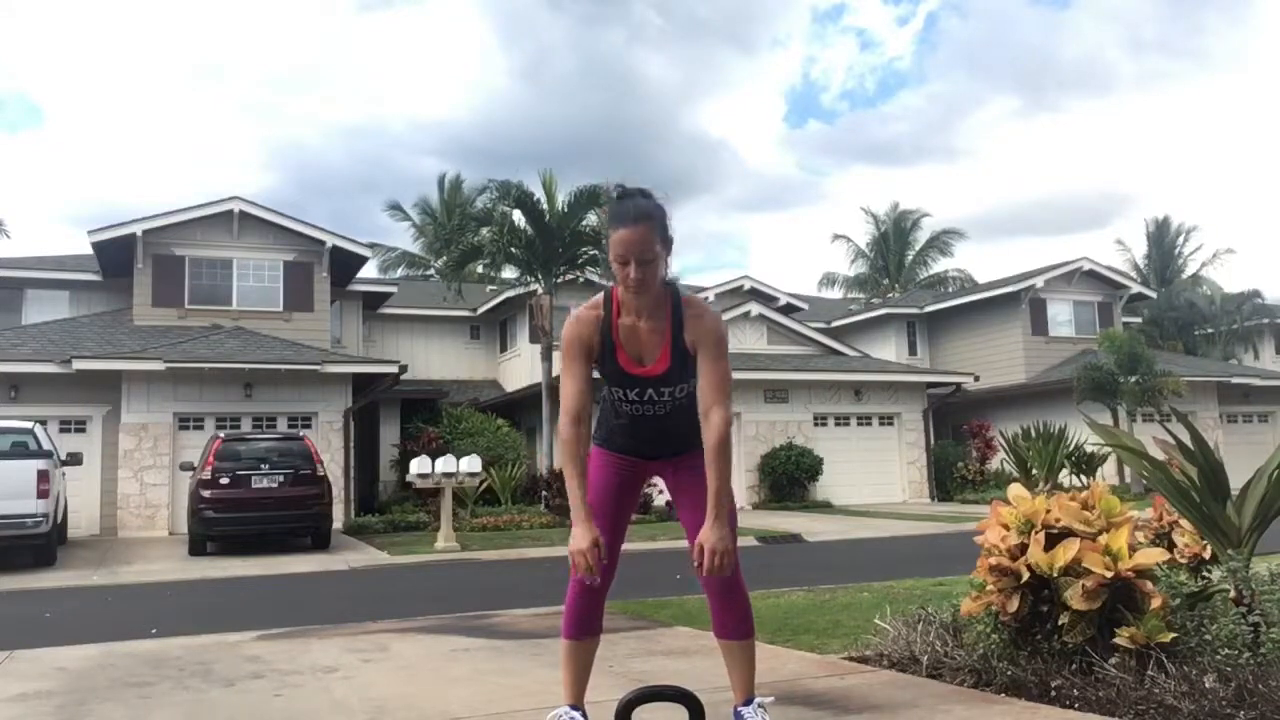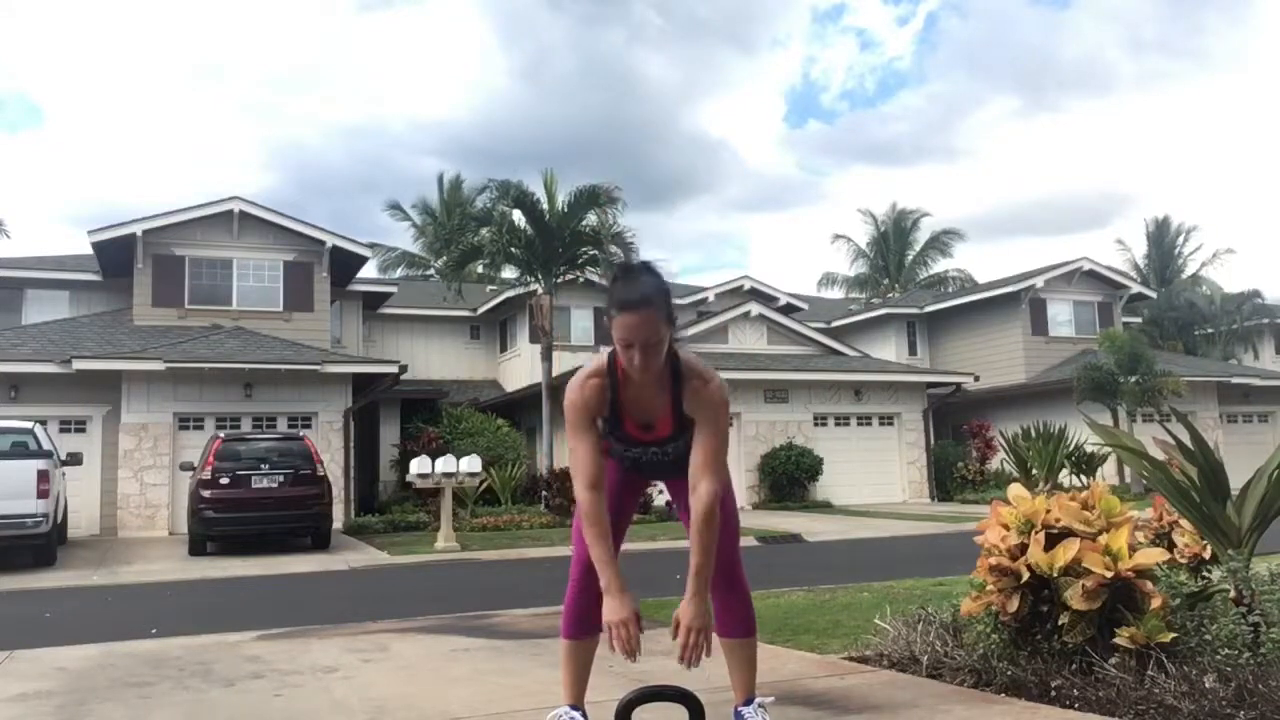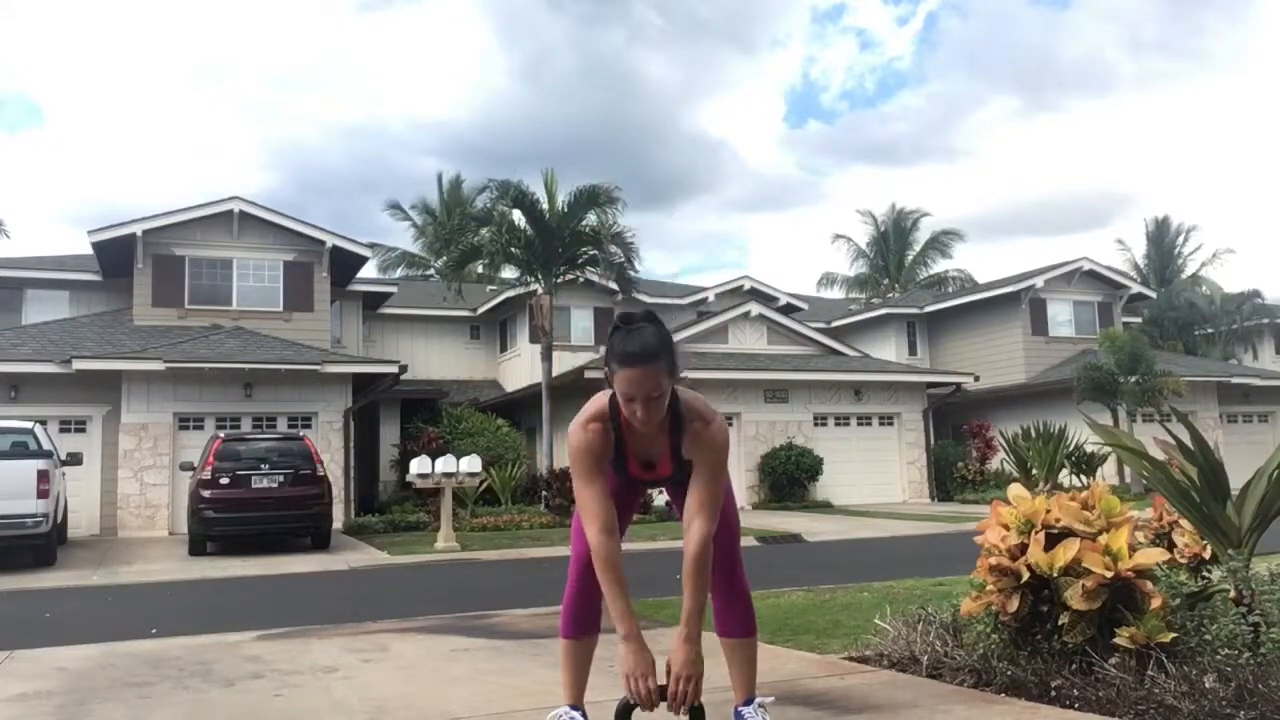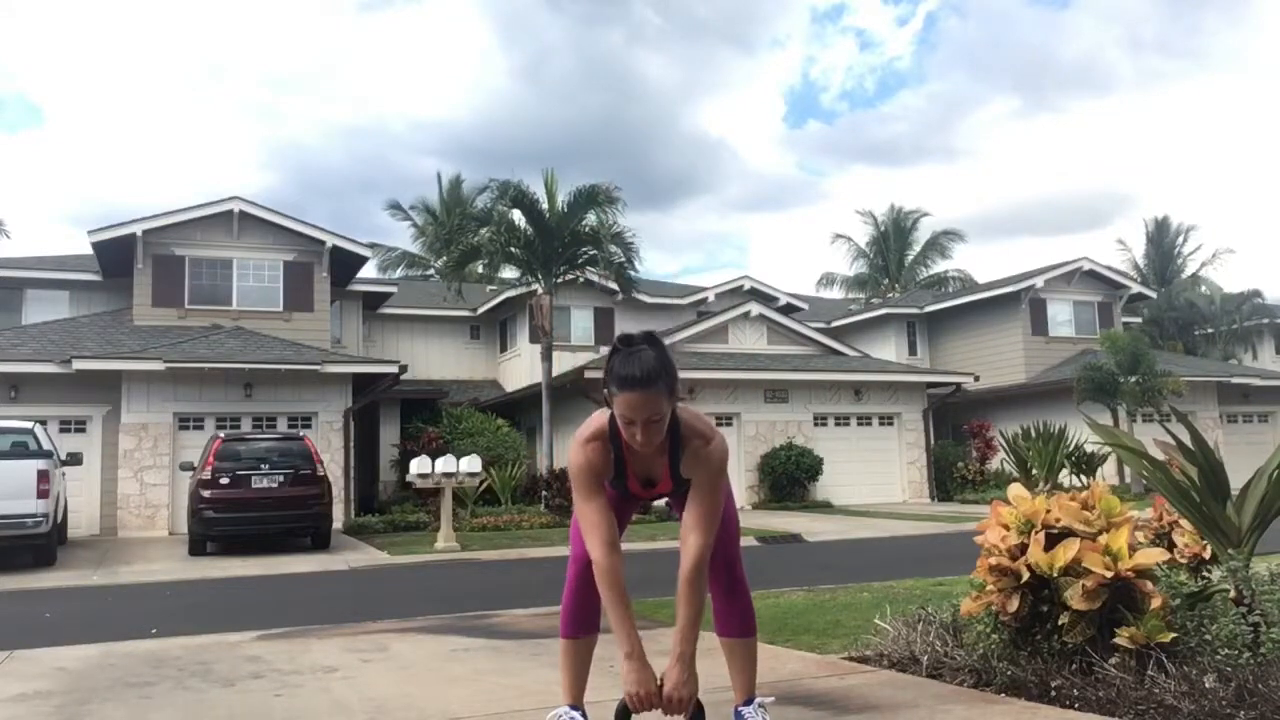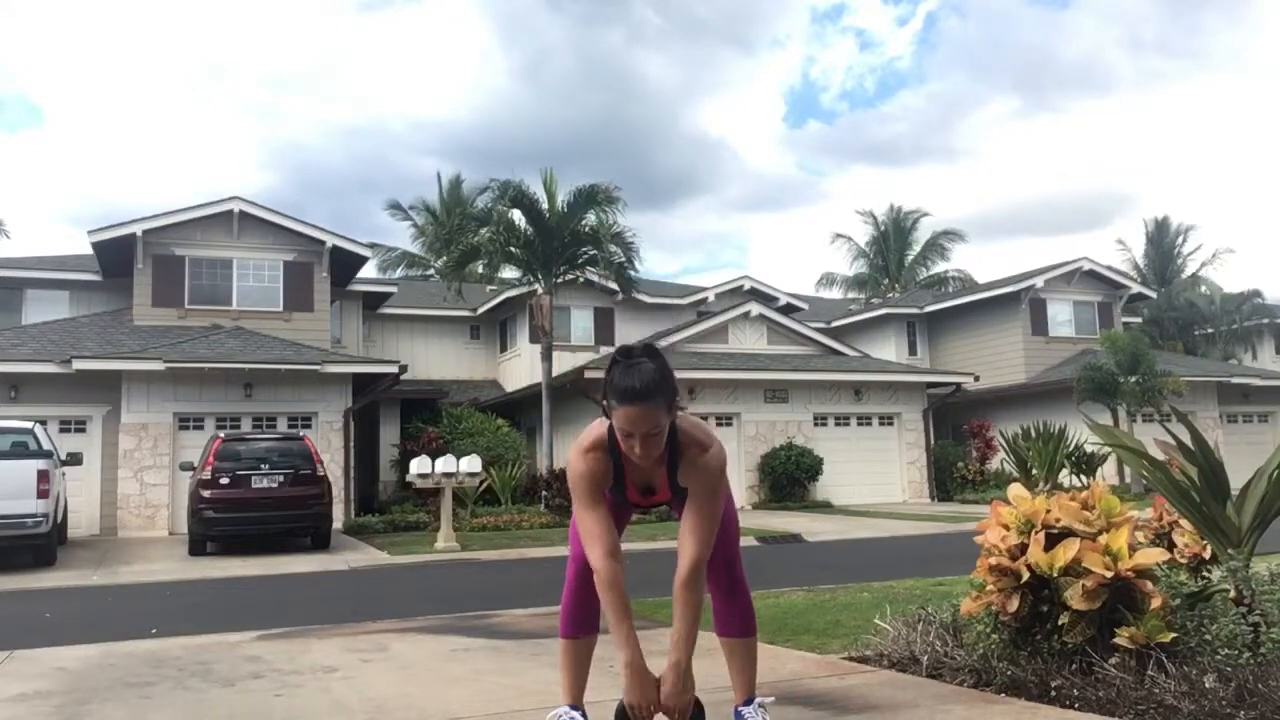
dt=0.2s
person 1, frame 1
left shoulder: (701, 320)
right shoulder: (584, 324)
left elbow: (716, 417)
right elbow: (571, 422)
left wrist: (717, 518)
right wrist: (581, 521)
left hip: (687, 449)
right hip: (617, 450)
left knee: (722, 569)
right knee: (588, 575)
person 1, frame 2
left shoulder: (704, 386)
right shoulder: (586, 387)
left elbow: (707, 492)
right elbow: (588, 491)
left wrist: (697, 598)
right wrist: (614, 591)
left hip: (684, 457)
right hip: (620, 462)
left knee: (726, 570)
right knee: (585, 570)
person 1, frame 3
left shoulder: (706, 428)
right shoulder: (588, 429)
left elbow: (699, 539)
right elbow: (601, 539)
left wrist: (689, 641)
right wrist: (629, 640)
left hip: (688, 470)
right hip: (617, 473)
left knee: (726, 566)
right knee: (585, 566)
person 1, frame 4
left shoulder: (706, 445)
right shoulder: (588, 447)
left elbow: (694, 561)
right elbow: (604, 557)
left wrist: (683, 660)
right wrist: (632, 659)
left hip: (688, 478)
right hip: (615, 480)
left knee: (725, 567)
right knee: (583, 567)
person 1, frame 5
left shoulder: (704, 453)
right shoulder: (587, 456)
left elbow: (690, 569)
right elbow: (605, 565)
left wrist: (679, 667)
right wrist: (633, 667)
left hip: (688, 481)
right hip: (613, 484)
left knee: (725, 569)
right knee: (582, 570)
